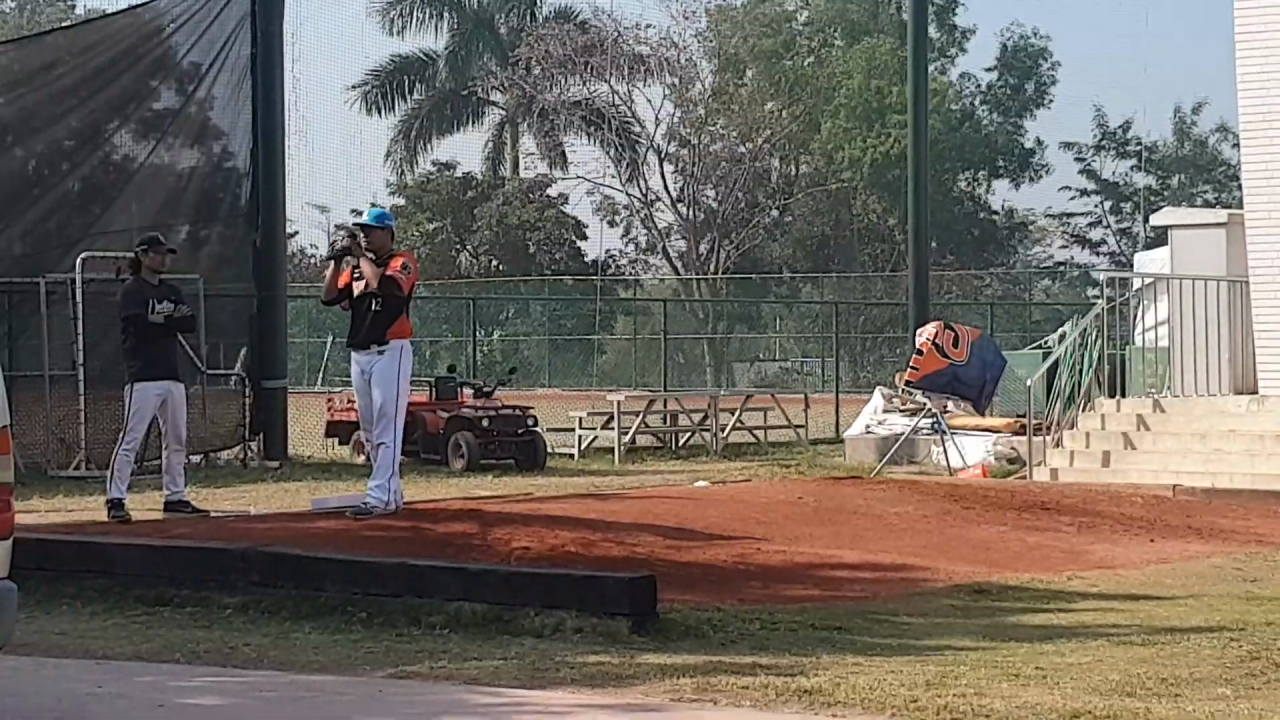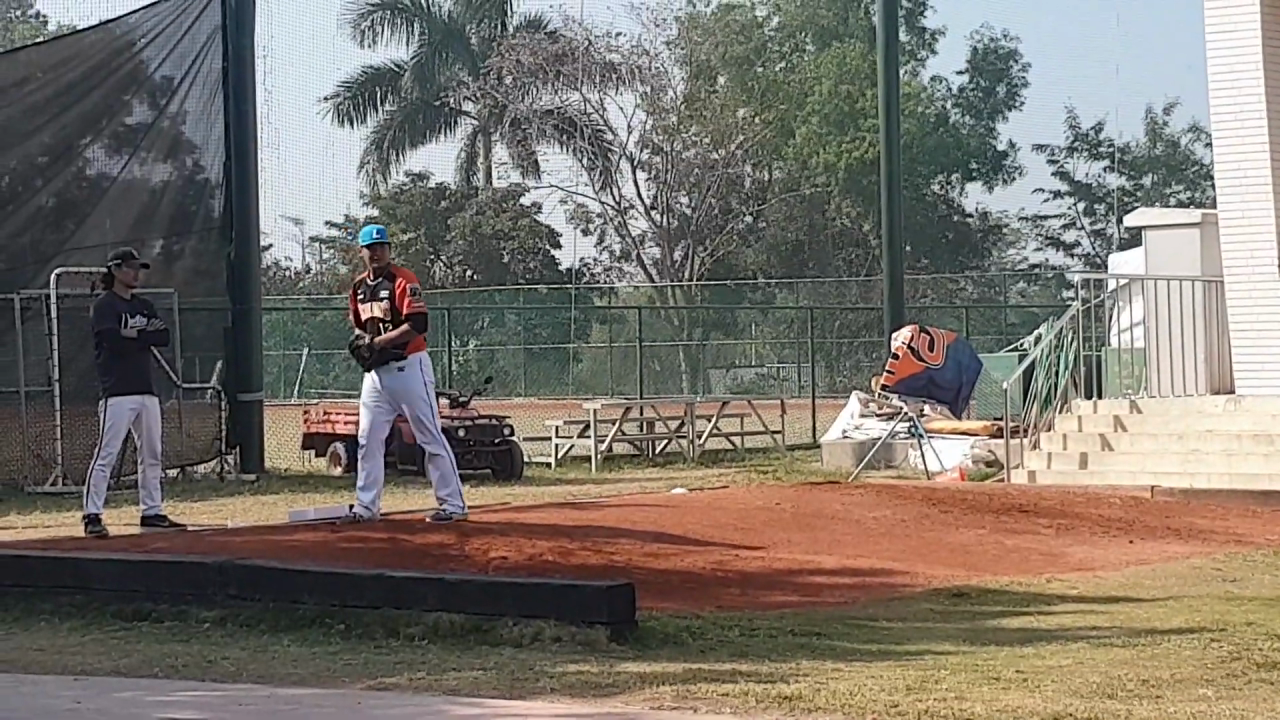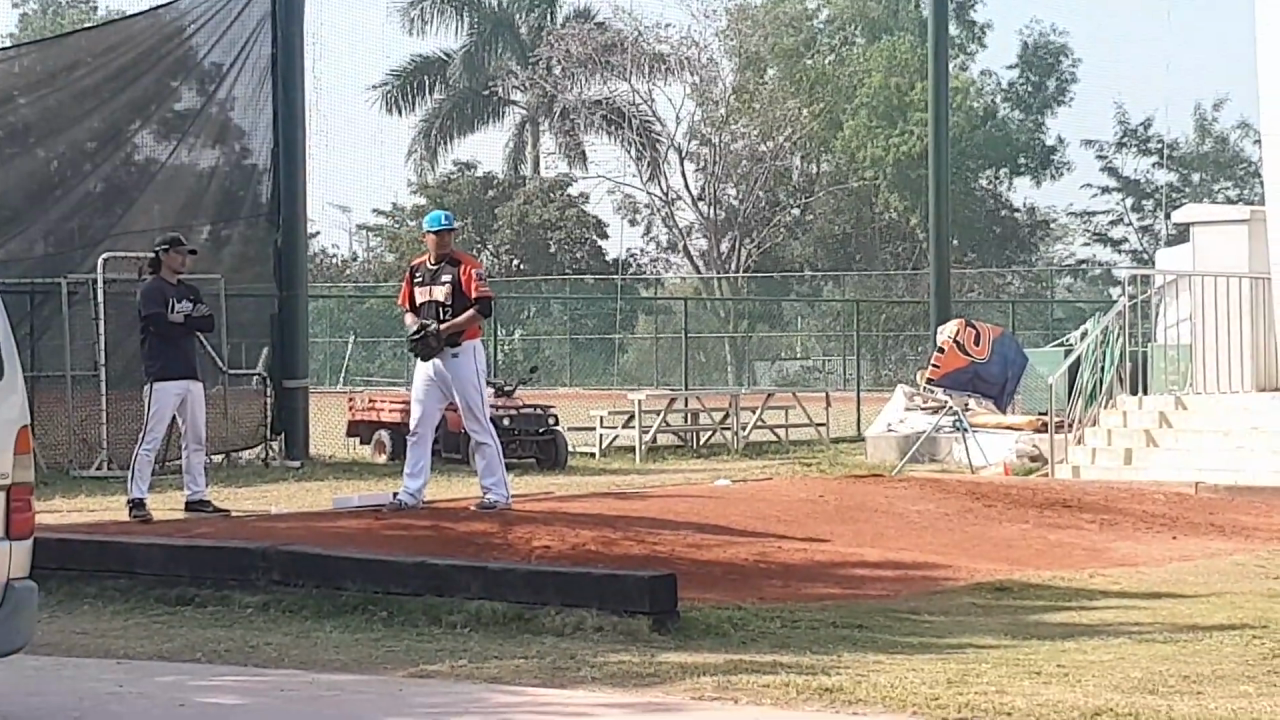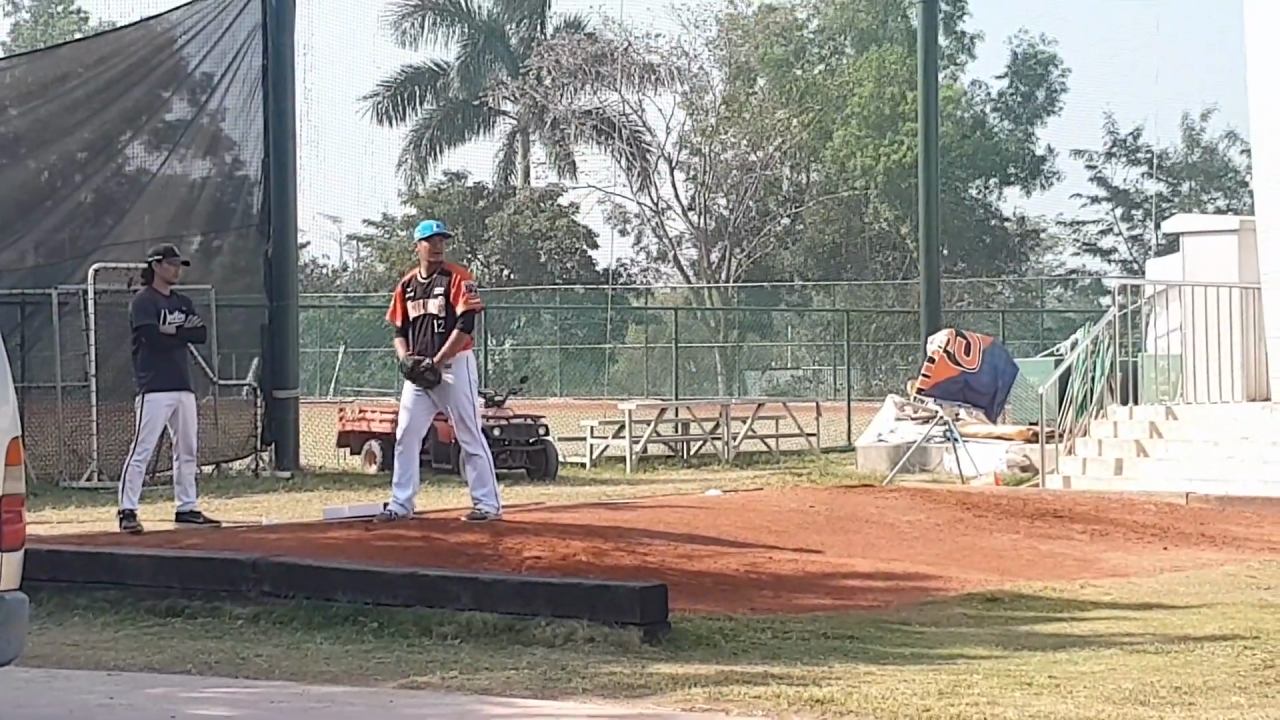
dt=1s
person 1, frame 1
left shoulder: (402, 262)
right shoulder: (356, 268)
left elbow: (382, 285)
right elbow: (329, 298)
left wrist: (359, 255)
right wrist: (337, 260)
left hip: (390, 353)
right hip: (360, 354)
left knee: (386, 428)
right knee: (369, 429)
left ankle: (381, 497)
right ankle: (391, 493)
person 1, frame 2
left shoulder: (404, 280)
right shoulder: (358, 287)
left elbow: (418, 325)
left wrist: (378, 342)
left hip: (408, 367)
right hip: (376, 370)
left knee: (430, 437)
right knee: (368, 439)
left ankle: (453, 503)
right ankle: (366, 506)
person 1, frame 3
left shoulder: (467, 266)
right shoulder: (416, 269)
left elbow: (483, 308)
right elbow: (407, 310)
left wrist: (444, 328)
right wrist: (415, 323)
left hip: (462, 354)
right hip: (428, 357)
left knee: (478, 425)
right knee: (419, 427)
left ankle: (498, 492)
right ankle: (411, 493)
person 1, frame 4
left shoulder: (457, 277)
right shoulder: (406, 285)
left elbow: (465, 325)
right elbow: (400, 331)
left wrist: (438, 362)
right wrist: (405, 358)
left hip: (455, 366)
left knee: (469, 437)
right knee: (406, 435)
left ankle: (488, 504)
right ankle: (400, 504)
person 2, frame 1
left shoulder: (172, 292)
right shoulder: (132, 291)
left elbow: (191, 324)
right elbow: (141, 327)
left wrist: (162, 320)
right wrist: (173, 320)
left hip: (172, 376)
right hip: (143, 378)
left knee: (177, 441)
right knee: (131, 440)
left ankle: (175, 498)
right ankle: (115, 500)
person 2, frame 2
left shoulder: (145, 306)
right shoulder: (104, 305)
left elbow: (164, 338)
right elbow: (114, 342)
left wrist: (134, 335)
right wrist: (146, 334)
left hip: (146, 390)
right hip: (117, 392)
left knee: (152, 455)
right knee: (106, 455)
left ankle: (152, 512)
right ankle: (92, 515)
person 2, frame 3
left shoulder: (191, 291)
right shoulder: (151, 290)
left elbow: (209, 323)
right elbow: (161, 326)
left wrist: (182, 319)
right wrist: (192, 321)
left hip: (191, 375)
right hip: (163, 377)
left knee: (196, 440)
right knee: (151, 440)
left ankle: (196, 497)
right ankle: (136, 500)
person 2, frame 4
left shoulder: (183, 302)
right shoulder: (143, 301)
left elbow: (201, 334)
right elbow: (153, 338)
left wrist: (174, 330)
right wrist: (184, 332)
left hip: (183, 386)
right hip: (154, 388)
left knee: (187, 451)
right knee: (142, 451)
left ankle: (187, 508)
right ankle: (127, 511)
